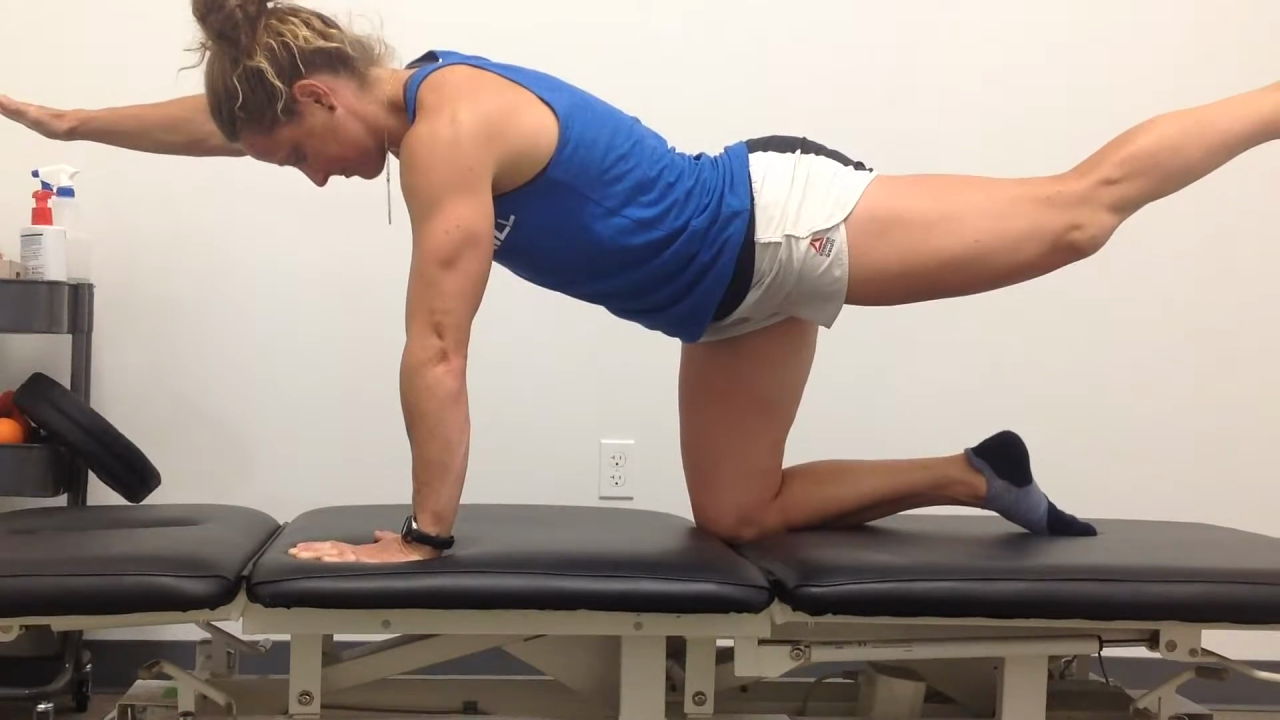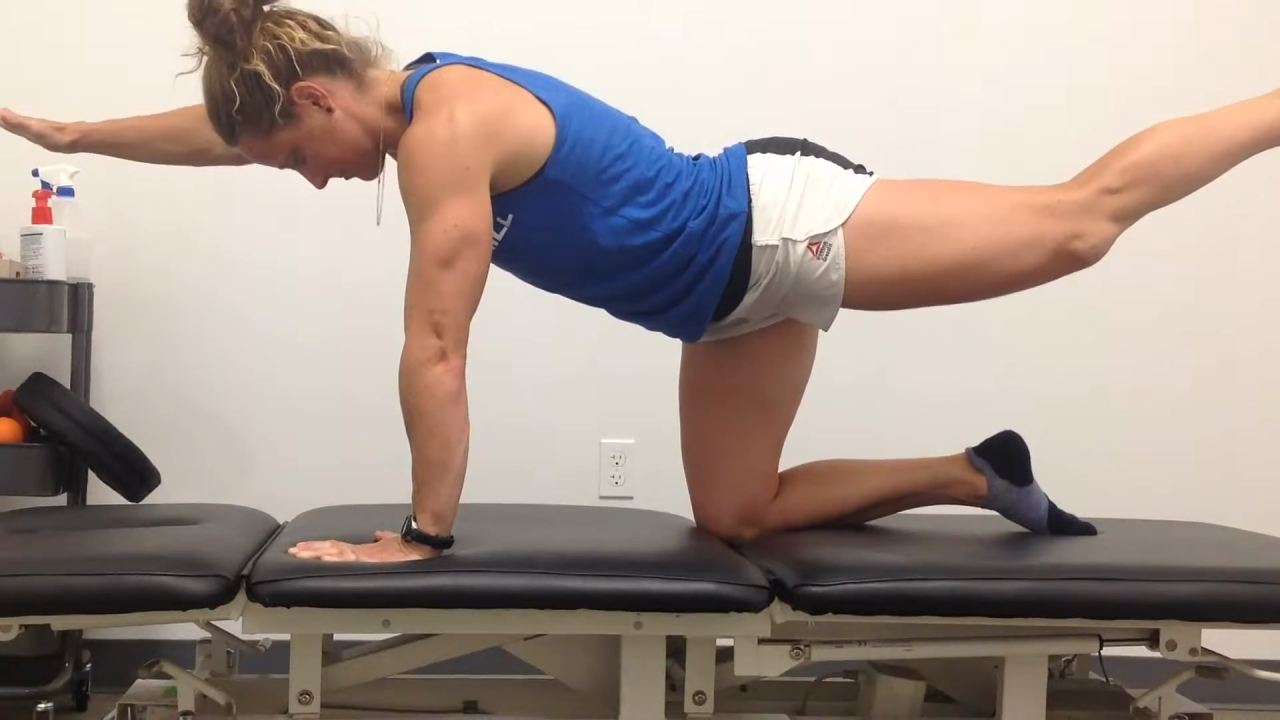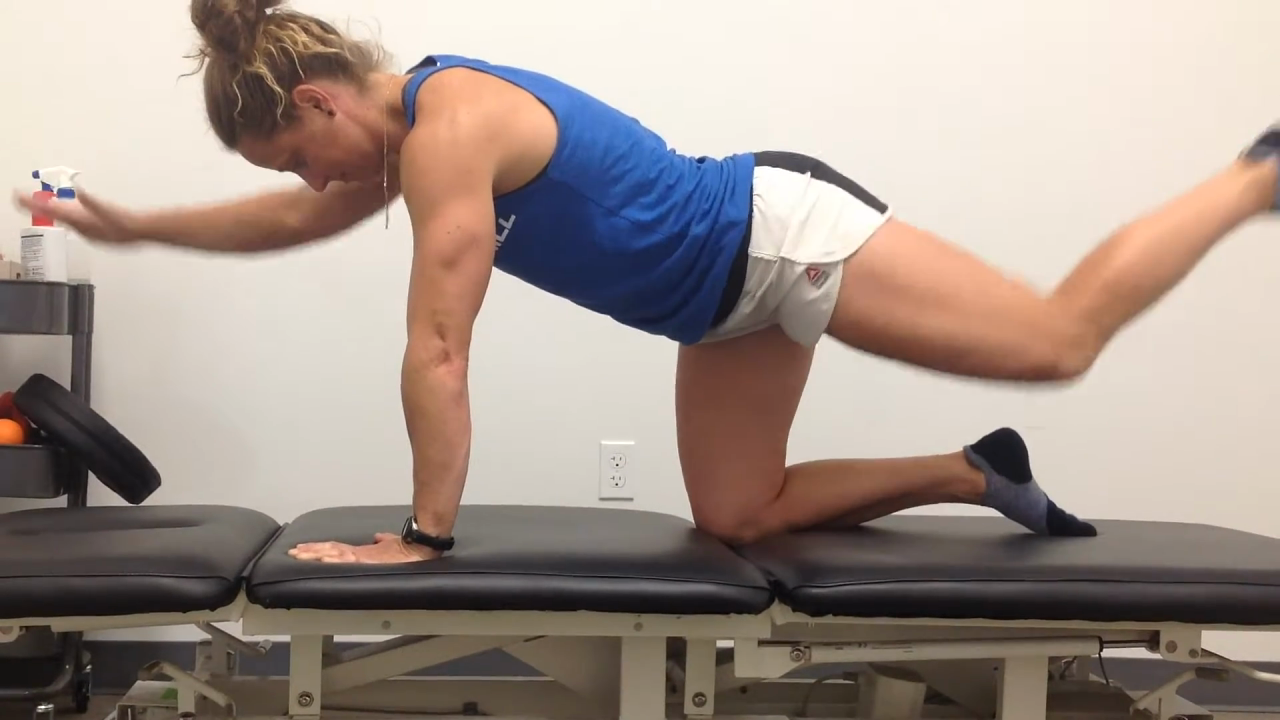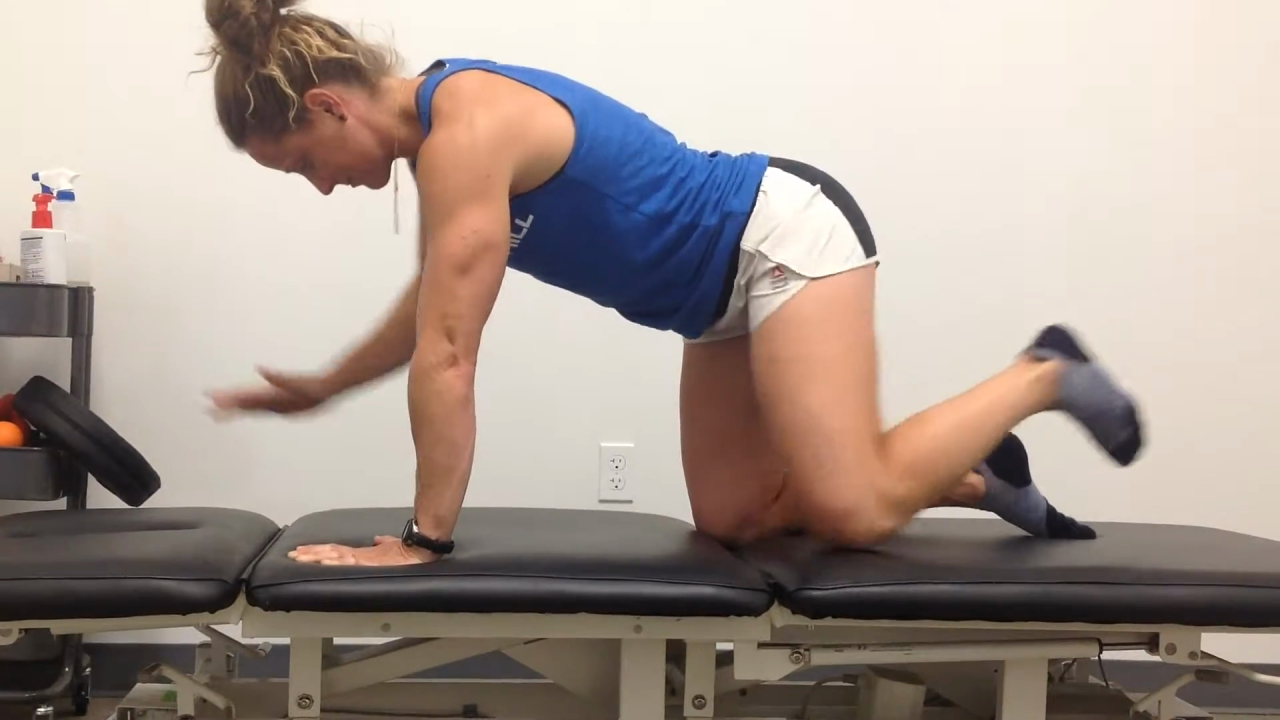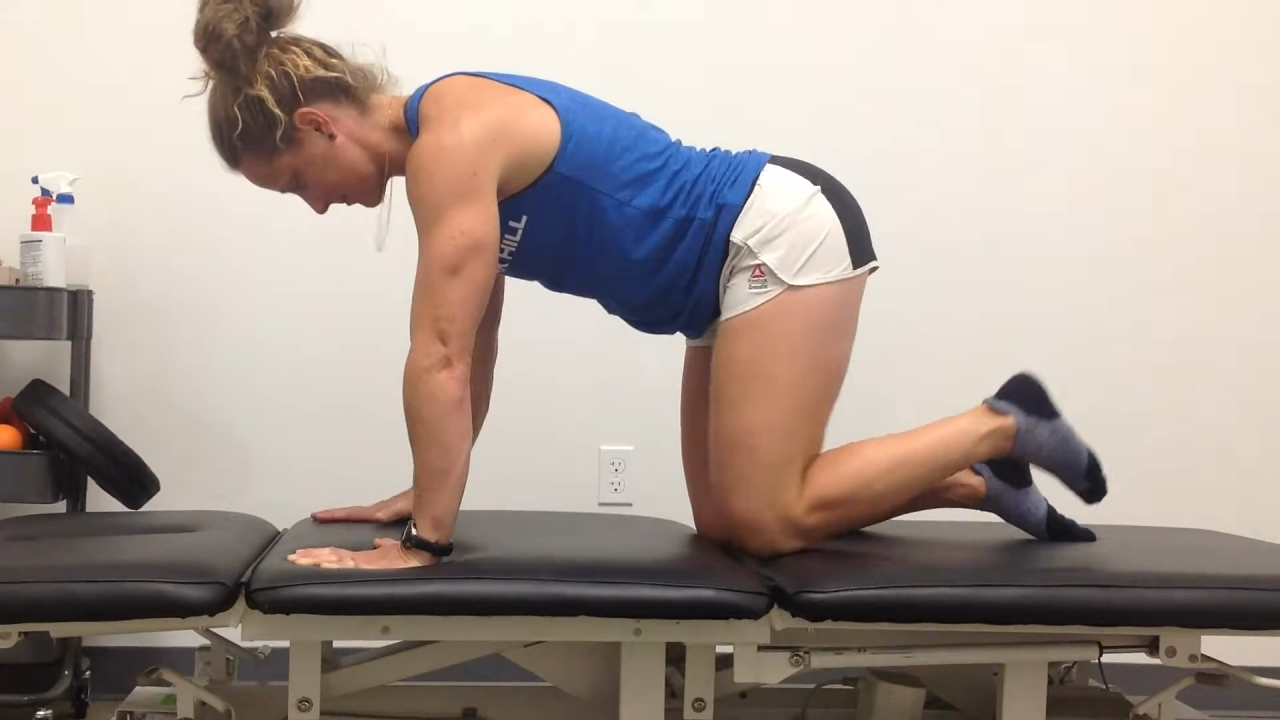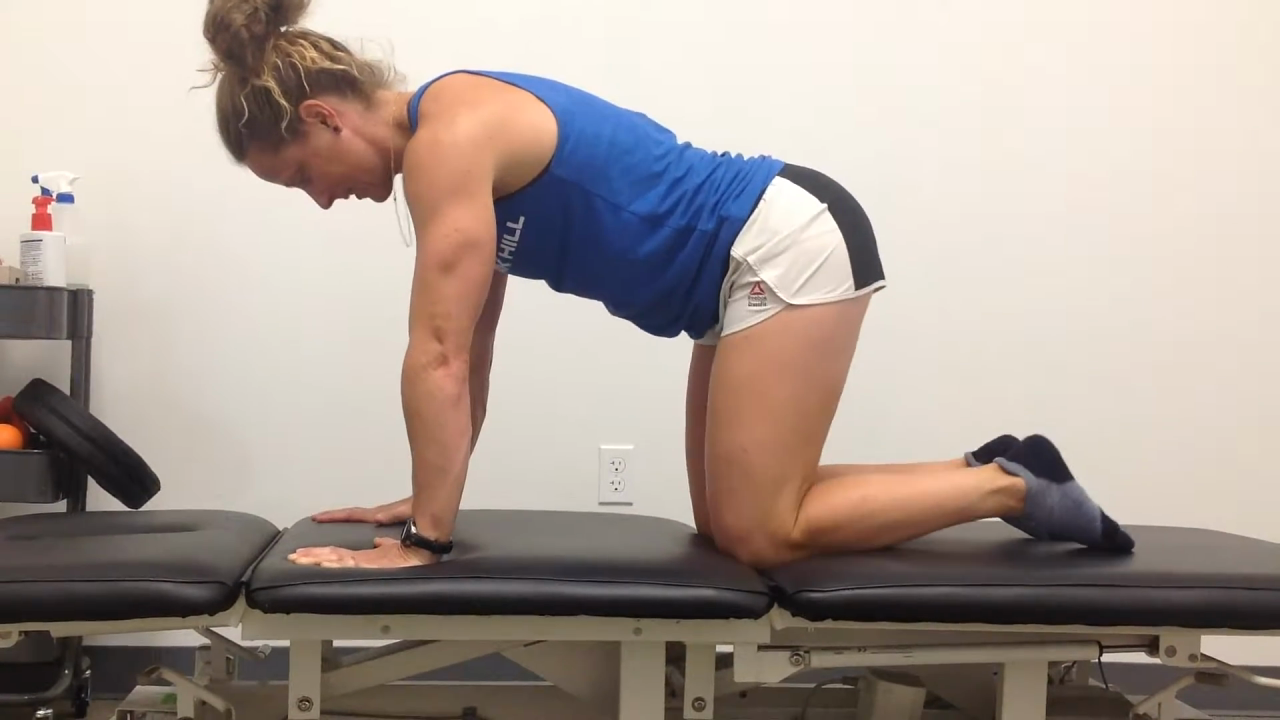
dt=0.4s
person 1, frame 1
left shoulder: (447, 128)
left elbow: (435, 352)
right elbow: (226, 117)
left wrist: (425, 532)
left hip: (782, 220)
right hip: (739, 283)
left knee: (1078, 206)
right knee: (738, 517)
right ankle: (978, 478)
person 1, frame 2
left shoulder: (444, 126)
left elbow: (434, 353)
right elbow: (230, 128)
left wrist: (425, 531)
left hip: (782, 220)
right hip: (740, 279)
left knee: (1078, 218)
right knee: (738, 516)
right ankle: (978, 477)
person 1, frame 3
left shoulder: (445, 130)
right shoulder: (406, 123)
left elbow: (437, 356)
right elbow: (294, 215)
left wrist: (424, 533)
right wrist: (133, 223)
left hip: (784, 235)
right hip: (736, 290)
left knee: (1060, 337)
right knee: (738, 517)
right ankle: (976, 474)
person 1, frame 4
left shoulder: (464, 132)
right shoulder: (440, 129)
left elbow: (447, 355)
right elbow: (427, 308)
left wrist: (425, 536)
right wrist: (322, 387)
left hip: (780, 231)
right hip: (733, 277)
left knee: (855, 512)
right knee: (735, 517)
left ankle: (1043, 374)
right ankle: (975, 480)
person 1, frame 5
left shoulder: (449, 139)
right shoulder: (452, 146)
left elbow: (438, 359)
right elbow: (474, 351)
left wrist: (427, 538)
right wrist: (425, 491)
left hip: (783, 231)
right hip: (741, 258)
left knee: (766, 521)
right knee: (730, 522)
left ankle: (1001, 425)
right ankle: (979, 482)
person 1, frame 6
left shoulder: (448, 136)
right shoulder: (459, 141)
left elbow: (436, 357)
right elbow: (470, 351)
left wrist: (425, 539)
right wrist: (428, 496)
left hip: (786, 244)
right hip: (753, 259)
left knee: (761, 535)
right knee: (729, 523)
left ankle: (1012, 484)
right ankle: (984, 471)
